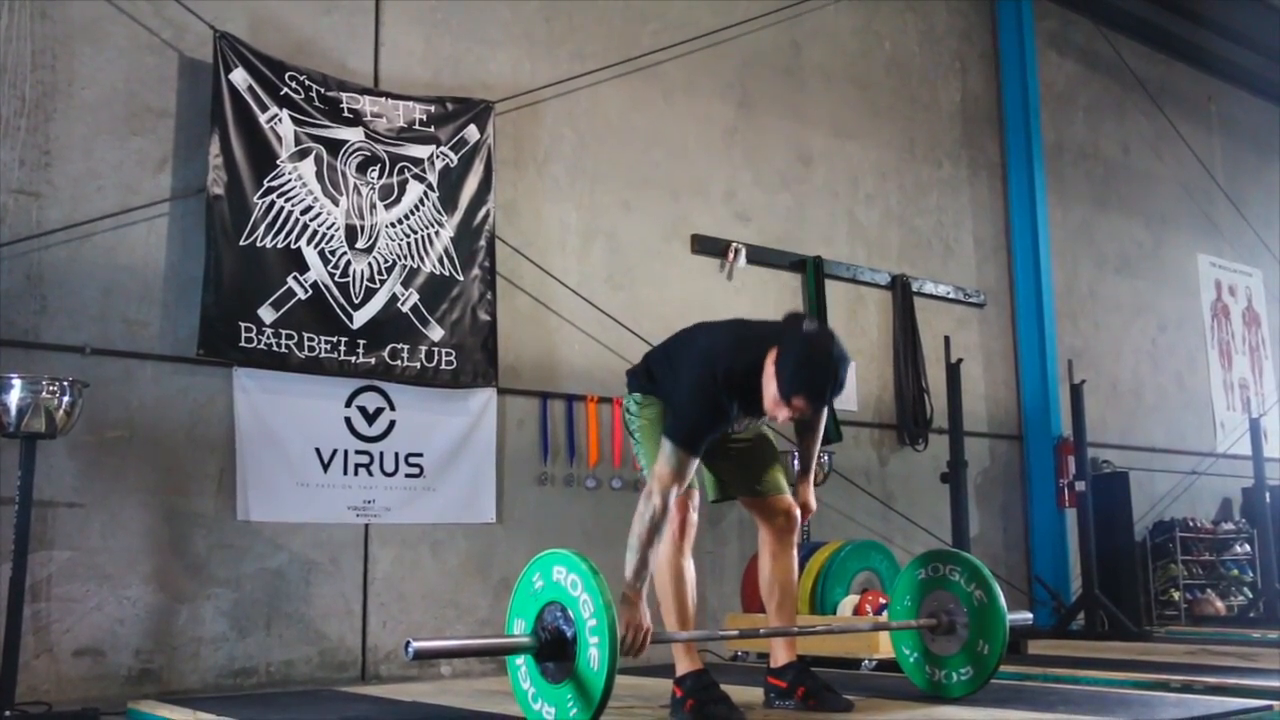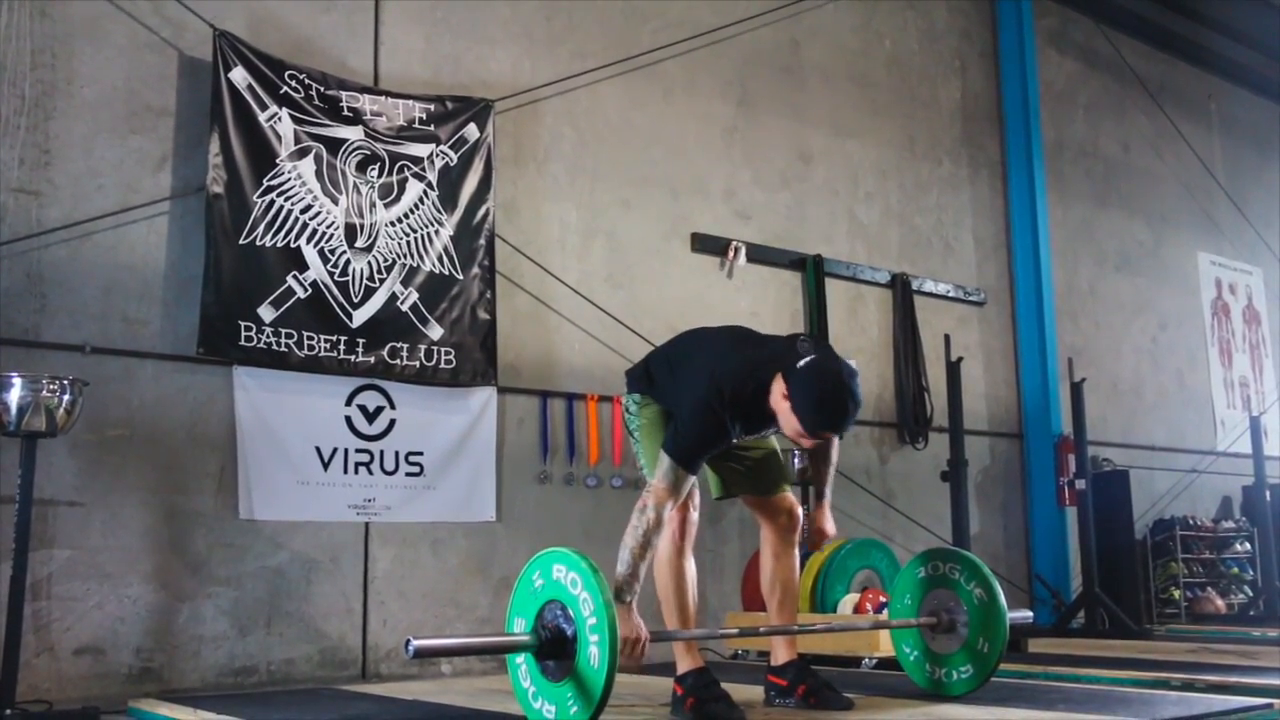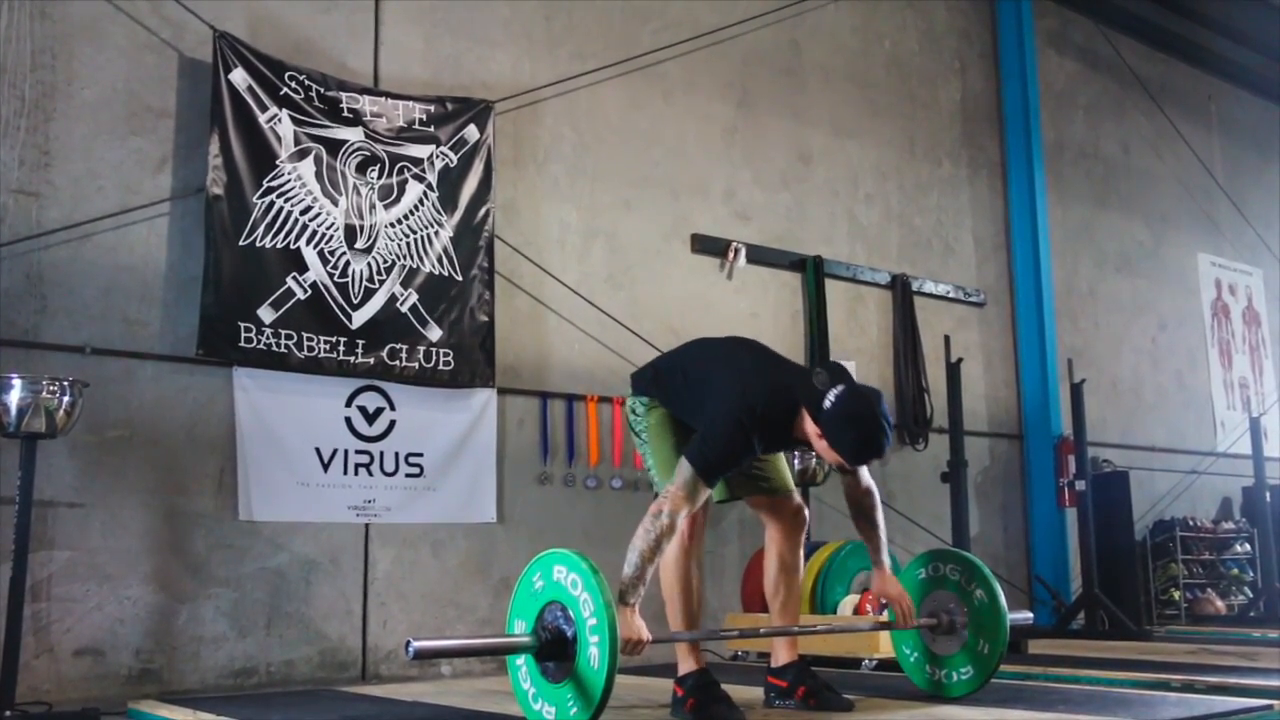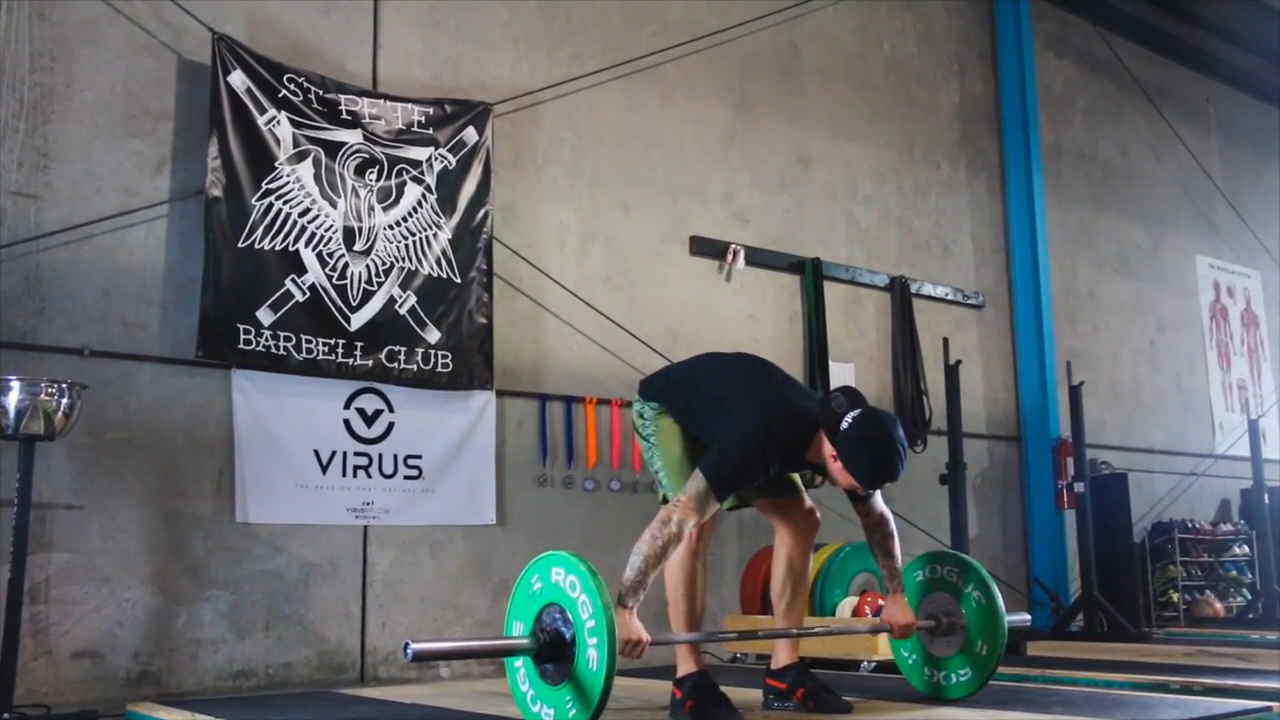
dt=0.3s
person 1, frame 1
left shoulder: (813, 365)
right shoulder: (710, 384)
left elbow: (813, 413)
right elbow: (660, 495)
left wrist: (806, 479)
right wrist: (632, 600)
left hip: (733, 417)
right hip: (659, 398)
left knee: (784, 516)
right knee: (681, 514)
left ankle: (784, 672)
right ankle: (689, 680)
person 1, frame 2
left shoulder: (819, 381)
right shoulder: (713, 404)
left elbow: (825, 437)
right elbow: (655, 507)
left wrist: (822, 506)
right wrist: (623, 607)
left hip: (738, 414)
right hip: (660, 399)
left knee: (785, 515)
right knee: (681, 515)
left ankle: (785, 670)
right ankle: (690, 678)
person 1, frame 3
left shoulder: (835, 415)
right shoulder: (741, 424)
left elbow: (861, 490)
right elbow: (668, 511)
left wrist: (882, 570)
right wrist: (627, 608)
right hip: (661, 400)
left knee: (790, 515)
right knee: (689, 519)
left ankle: (785, 671)
right ankle: (690, 678)
person 1, frame 4
left shoulder: (846, 437)
right shoulder: (760, 442)
left elbow: (877, 519)
right elbow: (676, 519)
left wrist: (896, 596)
right wrist: (625, 610)
left hip: (729, 406)
right hip: (667, 405)
left knee: (802, 519)
right knee: (697, 523)
left ankle: (784, 673)
right ankle: (690, 680)
